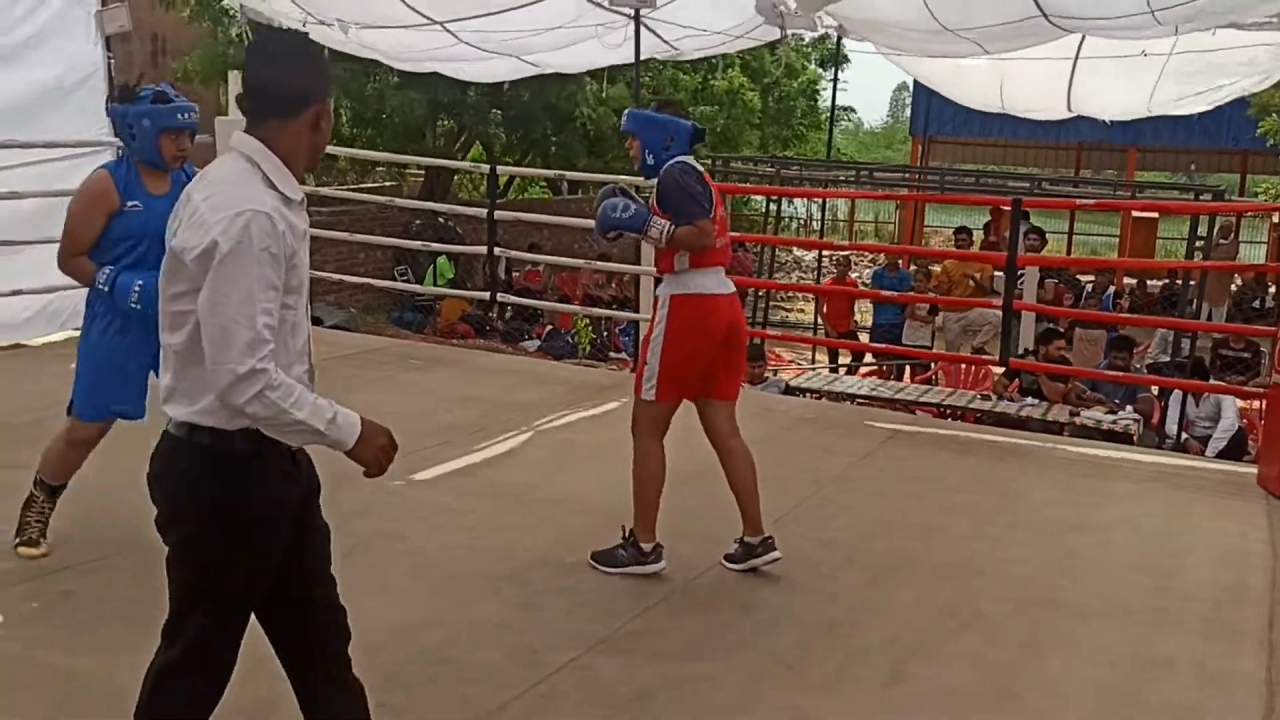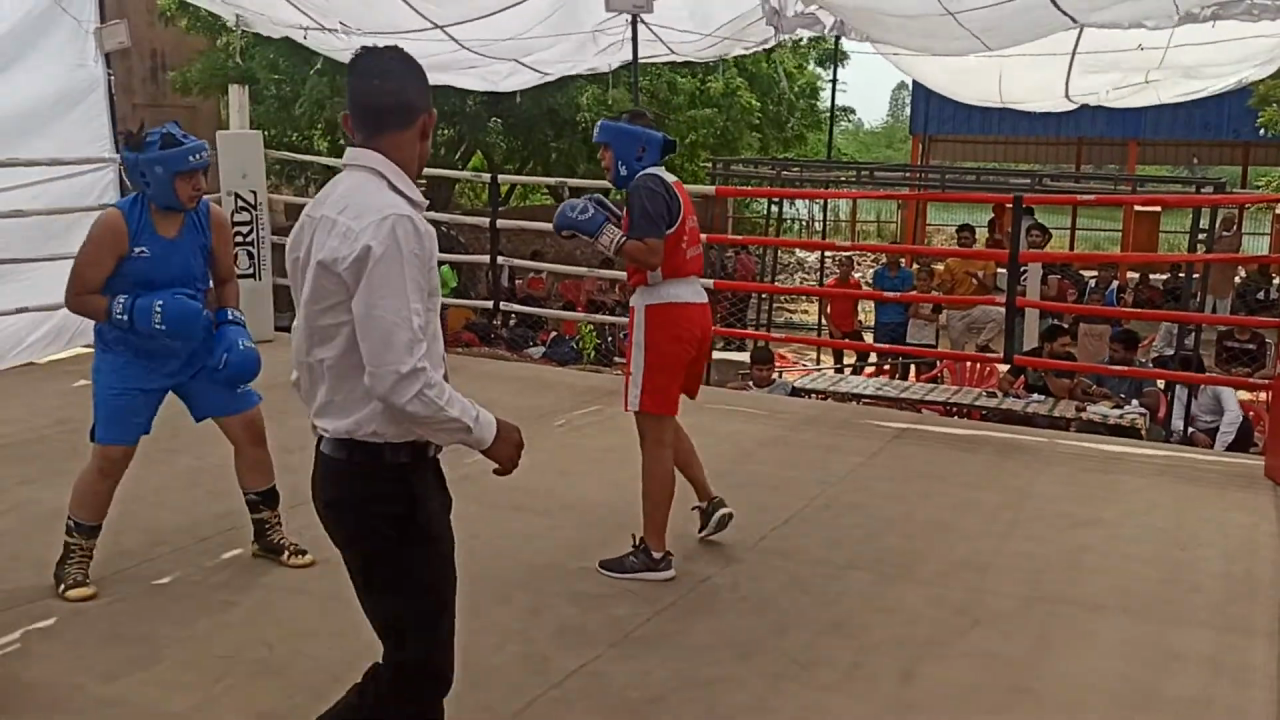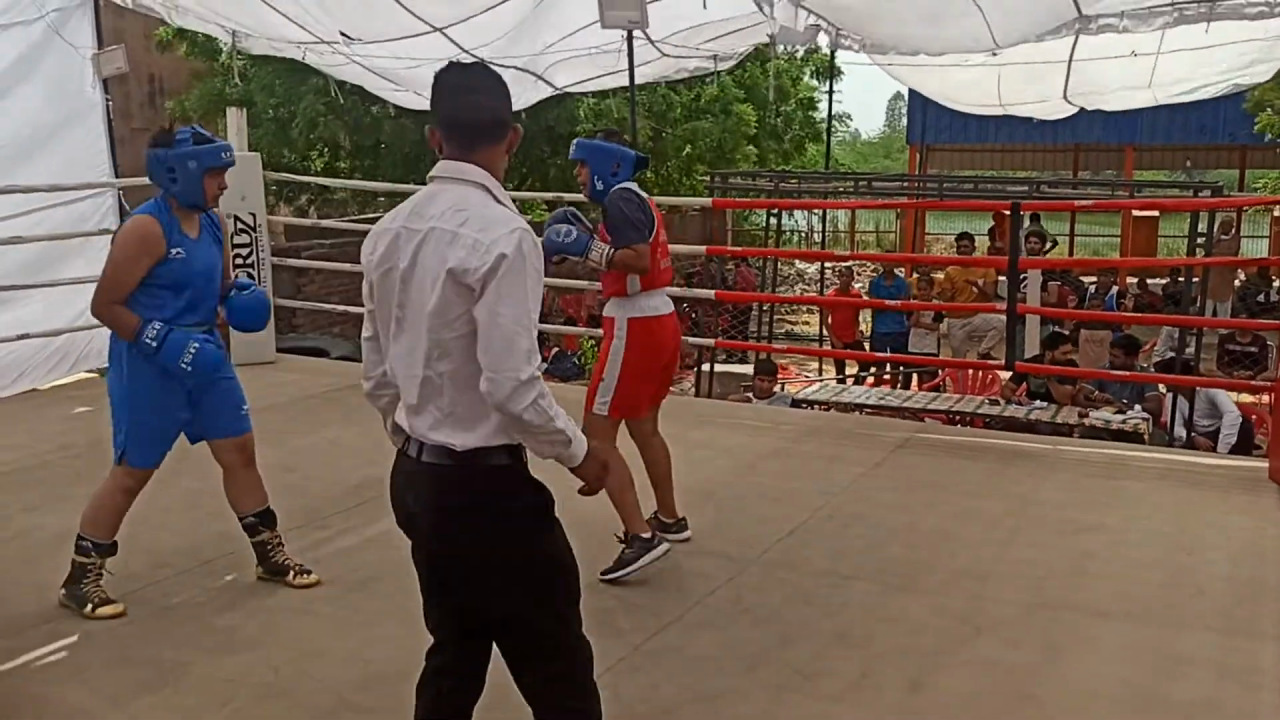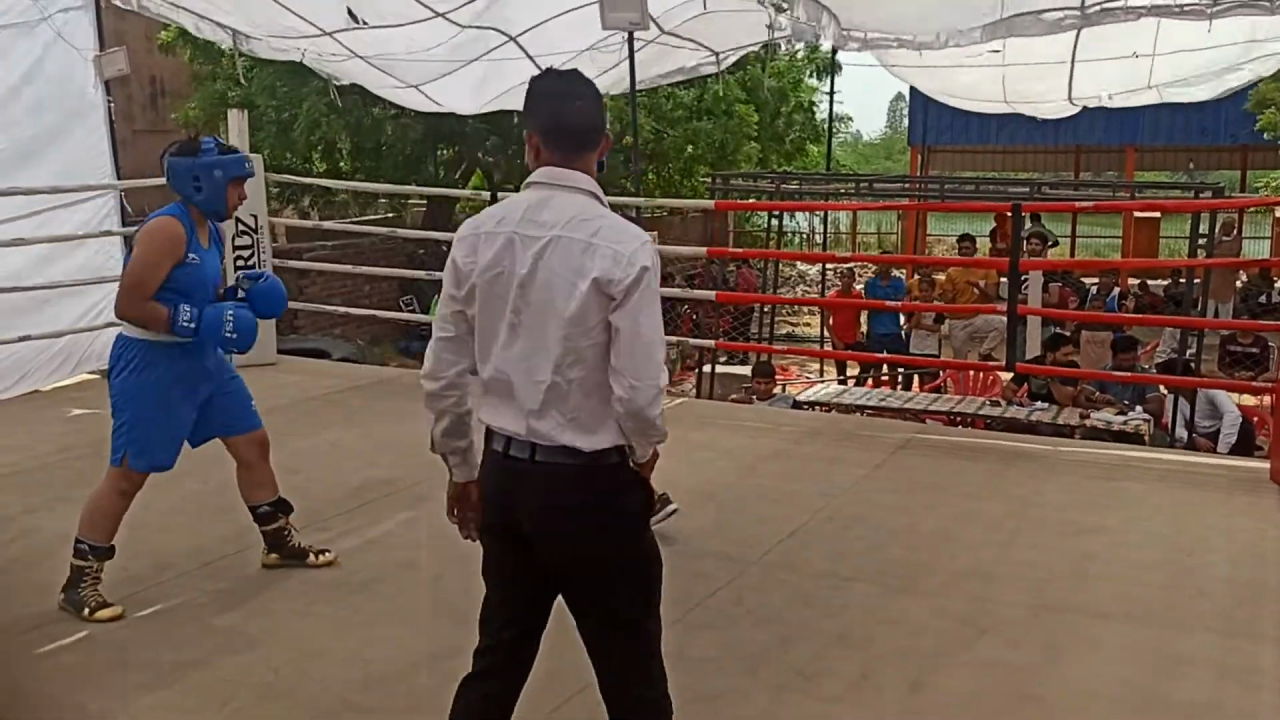
dt=0.3s
person 1, frame 1
left shoulder: (250, 193)
right shoulder: (250, 216)
right elbow: (246, 379)
right wrist: (349, 431)
left hip: (263, 462)
right hip: (224, 471)
left knee: (317, 640)
right knee: (197, 659)
person 1, frame 2
left shoulder: (323, 210)
right shoulder: (391, 221)
right elbow: (404, 381)
right wrist: (486, 430)
left hip: (345, 461)
right hip: (385, 476)
left knee: (419, 652)
person 1, frame 3
left shoulder: (389, 231)
right shoulder: (502, 233)
left elbow: (377, 374)
right elbow: (512, 387)
right wrist: (578, 449)
left hip: (416, 475)
right hip: (485, 483)
left knee: (455, 655)
right knee: (556, 661)
person 1, frame 4
left shoulder: (476, 235)
right shoulder: (624, 245)
left elbow: (442, 376)
right elbow: (640, 395)
left wrist: (459, 468)
right wrist: (643, 447)
left hip: (504, 473)
right hip: (591, 483)
left knee: (501, 646)
right knee: (631, 667)
person 2, frame 1
left shoulder: (194, 183)
right shoulder: (106, 185)
right elbow: (70, 258)
right wrist: (118, 284)
right hip: (119, 324)
right knee: (87, 428)
right ankle: (35, 511)
person 2, frame 2
left shoulder: (211, 219)
right shoulder: (115, 225)
left elbow: (224, 279)
right elbow: (78, 296)
left wrist: (231, 325)
right wrist: (137, 313)
left hip: (198, 344)
right hip: (129, 350)
left knee: (250, 427)
right knee: (110, 455)
left ankle: (269, 534)
right ankle: (72, 559)
person 2, frame 3
left shoulder: (211, 223)
right shoulder: (145, 229)
right elbow: (105, 306)
left wrist: (235, 297)
right wrist: (164, 342)
left hip: (202, 355)
right hip: (145, 362)
left knee: (240, 452)
right knee: (132, 473)
left ankle: (270, 556)
right ankle: (81, 578)
person 2, frame 4
left shoulder: (210, 229)
right shoulder: (165, 230)
right elbow: (130, 306)
left wrist: (234, 302)
right wrist: (202, 321)
left hip: (202, 357)
right hip: (150, 362)
left knee: (253, 444)
right knee: (128, 474)
left ankle: (280, 543)
right ankle: (80, 583)
person 3, frame 1
left shoulder: (675, 173)
right shoulder: (691, 174)
left elbow: (702, 237)
left wrist: (642, 224)
right wrist: (643, 213)
left hip: (688, 307)
right hip: (721, 305)
left knee: (648, 427)
right knee: (723, 430)
left ankle: (643, 544)
right ankle: (756, 539)
person 3, frame 2
left shoulder: (645, 186)
right shoulder: (669, 186)
left elbow: (650, 255)
left wrist: (598, 228)
right wrist: (616, 219)
left hip: (662, 315)
right hip: (693, 311)
left knee: (654, 435)
right knee: (665, 421)
left ankle: (653, 552)
right ankle: (708, 502)
person 3, frame 3
left shoulder: (620, 199)
right shoulder: (637, 199)
left elbow: (639, 260)
left wrist: (584, 248)
right wrist: (588, 236)
left hip: (635, 326)
right hip: (659, 322)
left knee: (597, 433)
right knee: (644, 427)
left ankle: (640, 536)
right ankle: (669, 518)
person 3, frame 4
left shoulder: (580, 202)
right shoulder: (583, 201)
left elbow: (600, 259)
left wrist: (544, 246)
right wrist: (540, 240)
left hip: (594, 321)
right hip: (605, 321)
left knee: (567, 423)
right knee: (603, 420)
right ankle: (651, 497)
